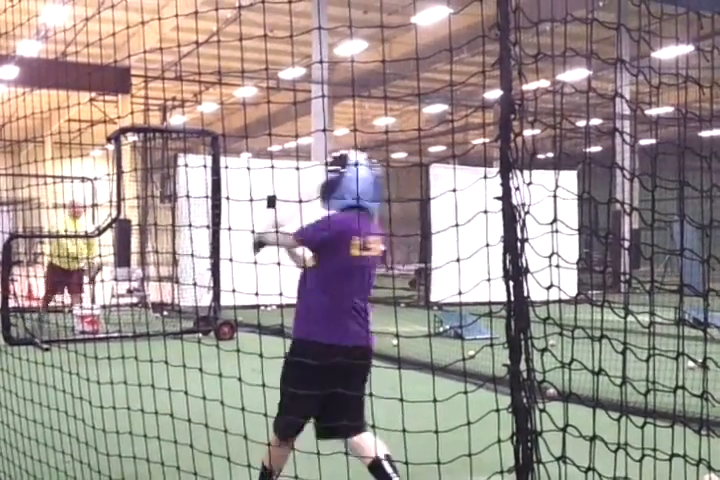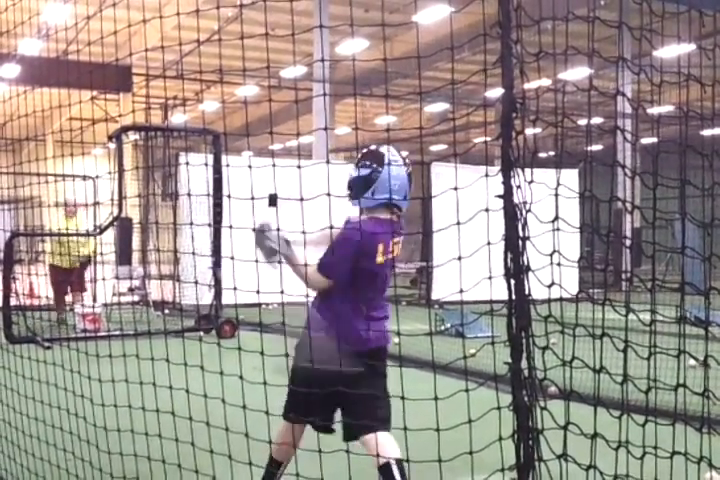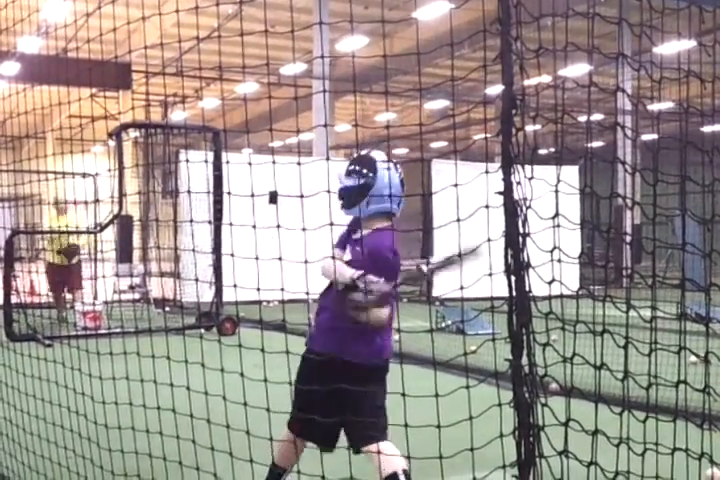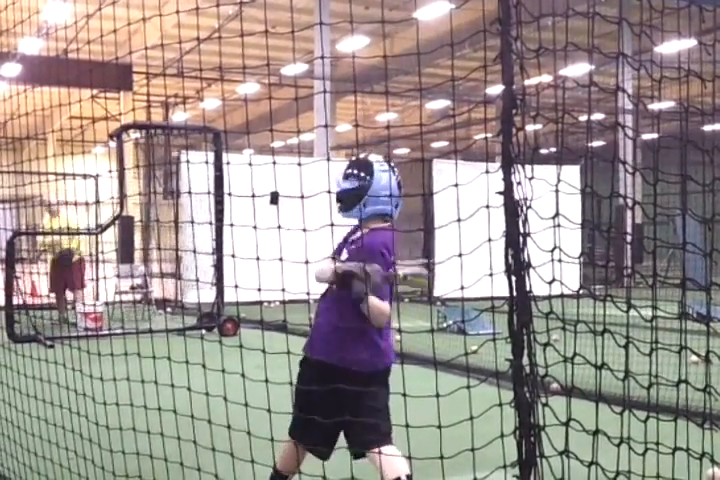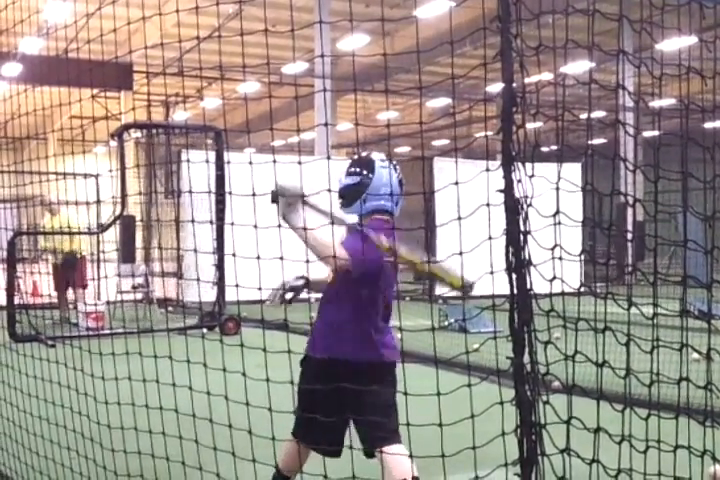
dt=0.2s
person 1, frame 1
left shoulder: (335, 224)
right shoulder: (374, 233)
left elbow: (291, 241)
left wrist: (271, 237)
left hip: (314, 343)
right hip: (355, 346)
left knee: (285, 428)
right knee: (355, 429)
person 1, frame 2
left shoulder: (357, 234)
right shoulder: (390, 226)
left elbow: (320, 282)
right elbow: (342, 237)
left wrist: (287, 252)
left hip: (327, 341)
right hip: (370, 343)
left knee: (295, 417)
right knee: (374, 429)
person 1, frame 3
left shoulder: (380, 248)
right shoulder: (358, 228)
left elbow: (379, 319)
right elbow: (329, 267)
left wrist: (368, 302)
right wrist: (355, 277)
left hip: (358, 357)
left knee: (299, 429)
right knee: (375, 439)
person 1, frame 4
left shoulder: (376, 245)
right shoulder: (359, 233)
left elbow: (381, 316)
right elbow: (322, 272)
left wrist: (362, 292)
right wrist: (340, 271)
left hip: (357, 362)
left knee: (302, 436)
right knee: (377, 443)
person 1, frame 5
left shoulder: (371, 232)
right shoulder: (378, 232)
left elbow: (337, 257)
left wrist: (296, 220)
right wrist: (308, 282)
left hip: (337, 354)
right hip: (373, 356)
left knee: (305, 434)
right knee: (387, 442)
